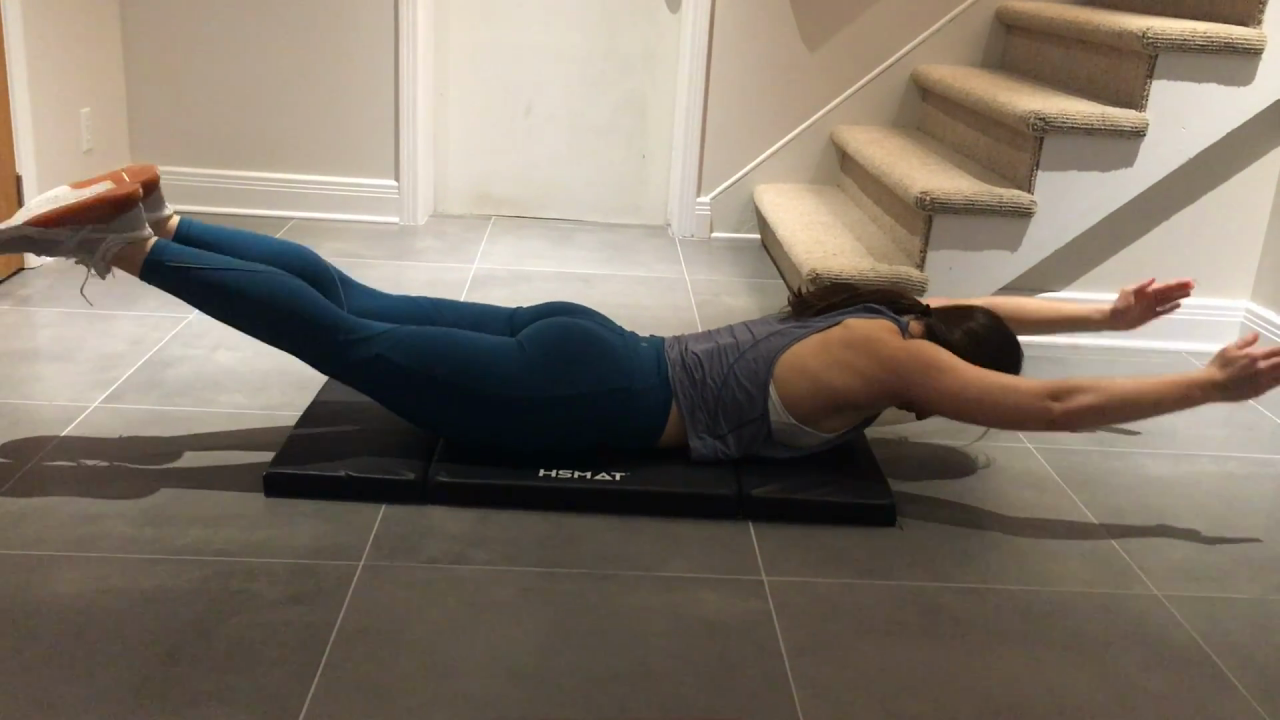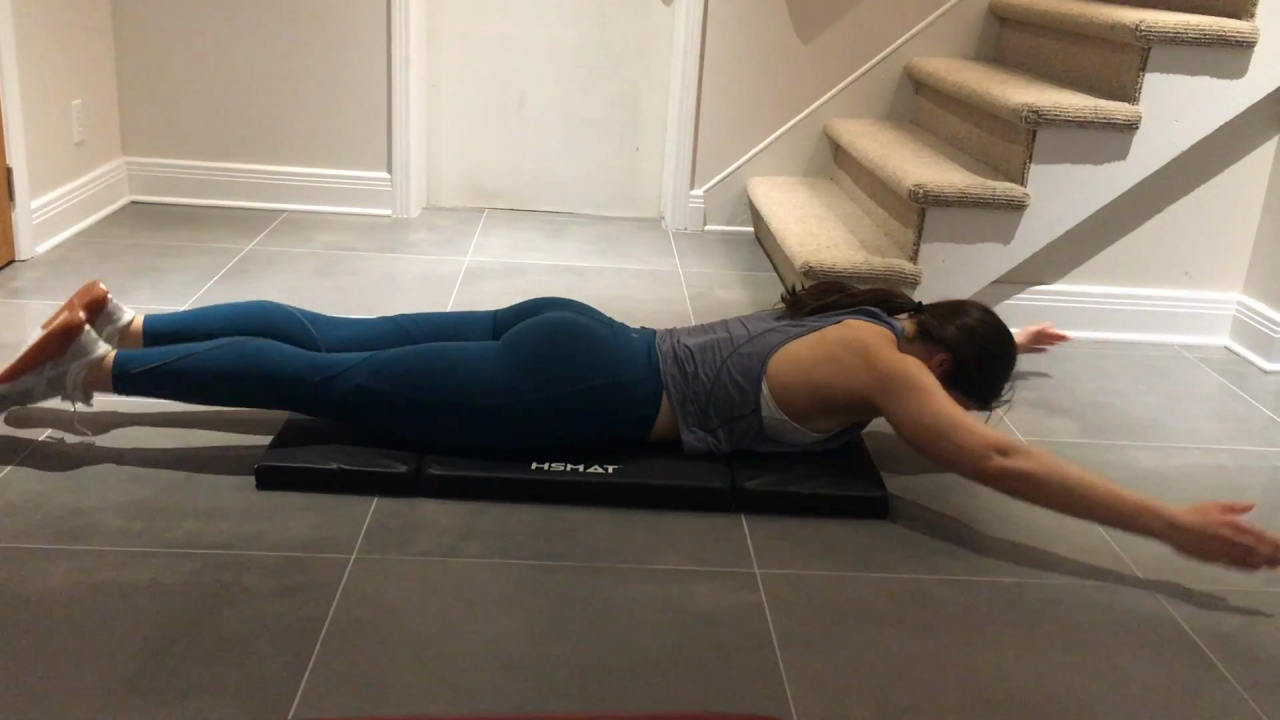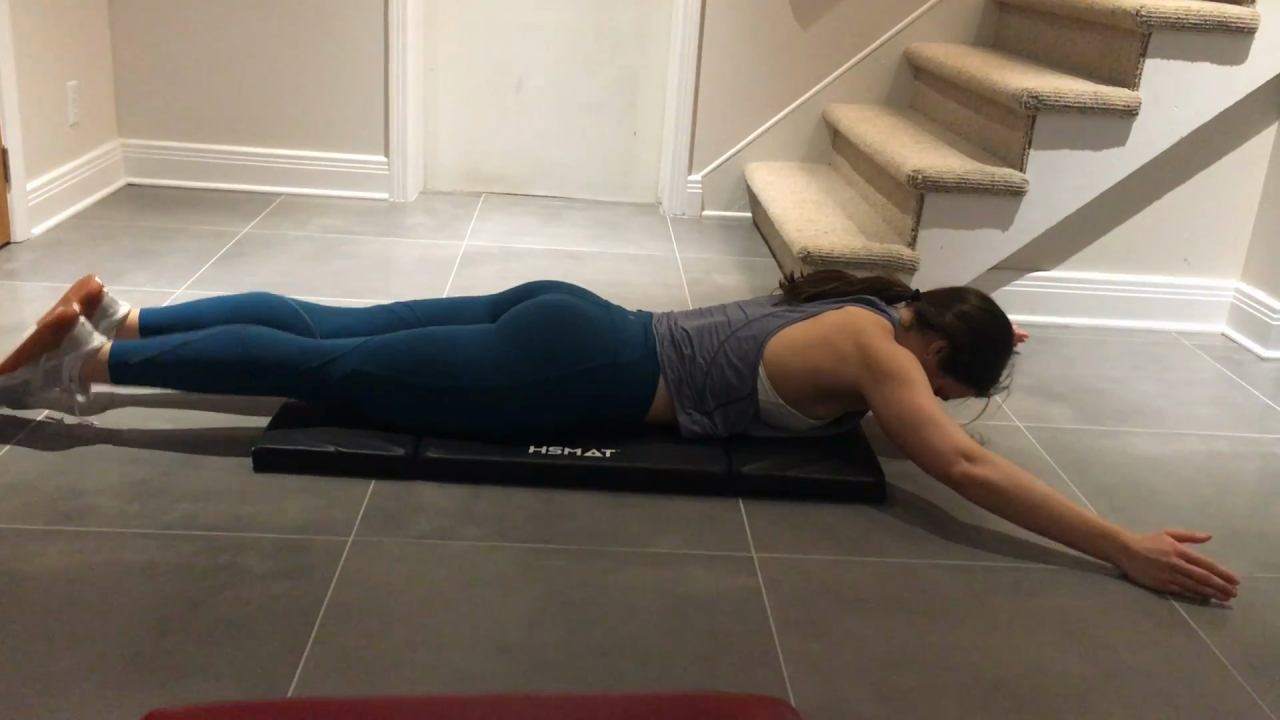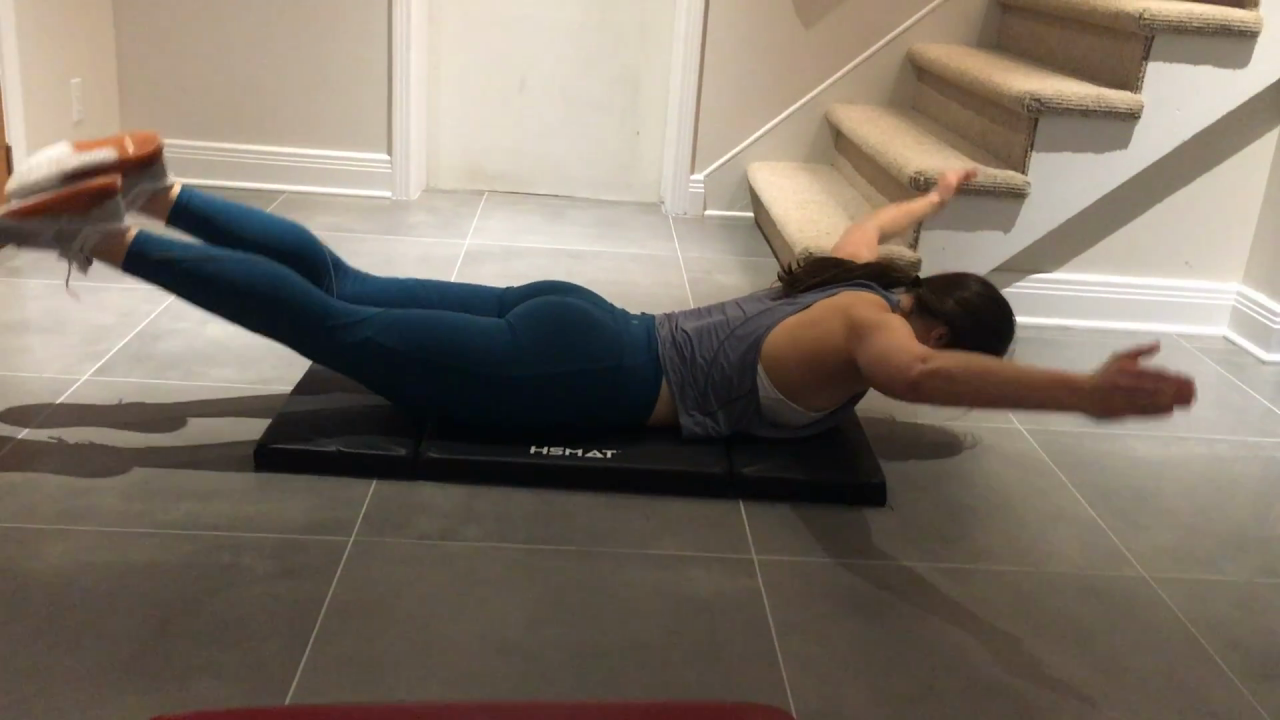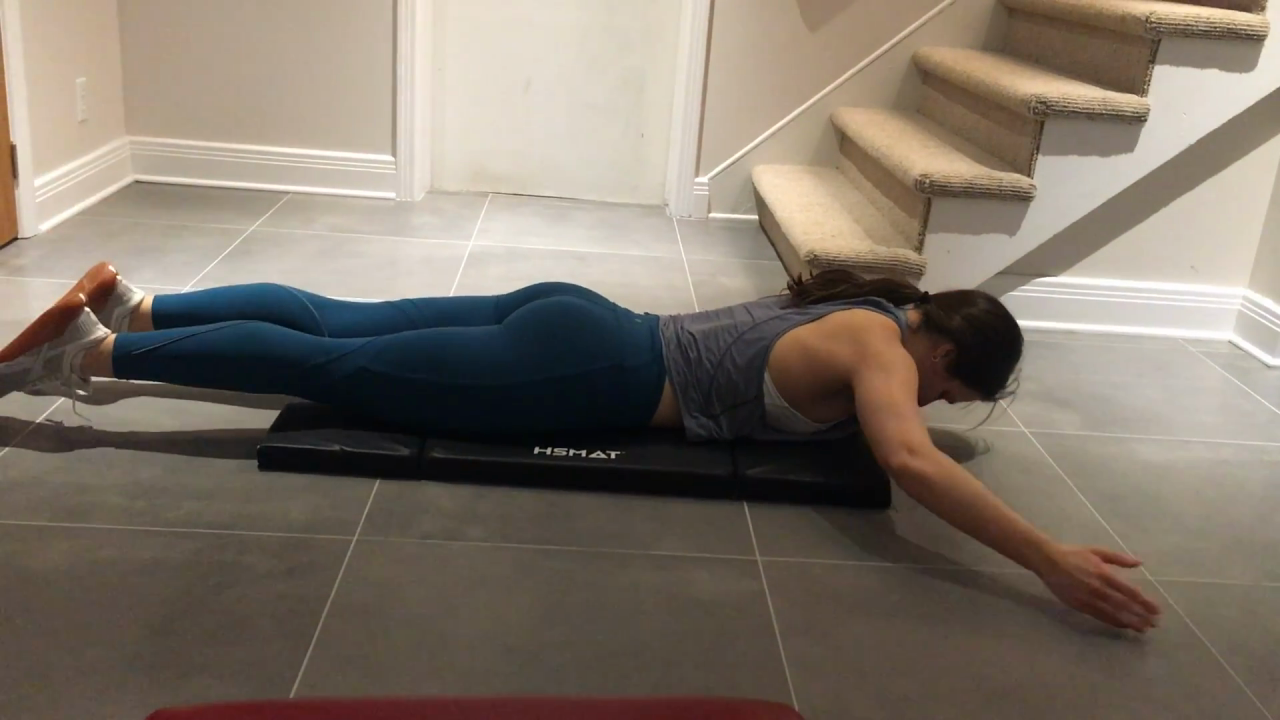
dt=0.5s
person 1, frame 1
left shoulder: (887, 316)
right shoulder: (887, 359)
left elbow: (985, 309)
right elbow: (1045, 404)
left wrist: (1109, 313)
left hip: (577, 346)
right hip: (583, 399)
left knee: (350, 307)
right knee: (344, 342)
left ankle: (155, 223)
right ankle: (131, 242)
person 1, frame 2
left shoulder: (874, 320)
right shoulder: (879, 364)
left elbow: (953, 357)
right elbow: (998, 459)
left wrist: (1006, 335)
right wrist: (1174, 524)
left hip: (567, 339)
right hip: (577, 392)
left knee: (332, 341)
right knee: (331, 380)
left ankle: (122, 327)
person 1, frame 3
left shoulder: (867, 310)
right shoulder: (876, 354)
right elbow: (966, 468)
left wrist: (981, 328)
right wrist: (1128, 547)
left hip: (564, 324)
right hip: (572, 374)
left knee: (334, 330)
right knee: (327, 369)
left ankle: (116, 318)
person 1, frame 4
left shoulder: (854, 287)
right shoulder: (868, 326)
left elbow: (865, 225)
right elbow: (917, 373)
left wrist: (933, 193)
right wrist: (1083, 393)
left hip: (564, 323)
right hip: (575, 379)
left knee: (335, 288)
right knee: (335, 335)
left ankle: (153, 191)
right ankle: (109, 237)
person 1, frame 5
left shoulder: (860, 306)
right shoulder: (886, 349)
right elbow: (910, 459)
left wrist: (927, 337)
right wrist: (1048, 560)
left hip: (570, 323)
right hip: (580, 372)
left knee: (340, 325)
right knee: (337, 368)
left ankle: (131, 307)
right ankle: (95, 348)
